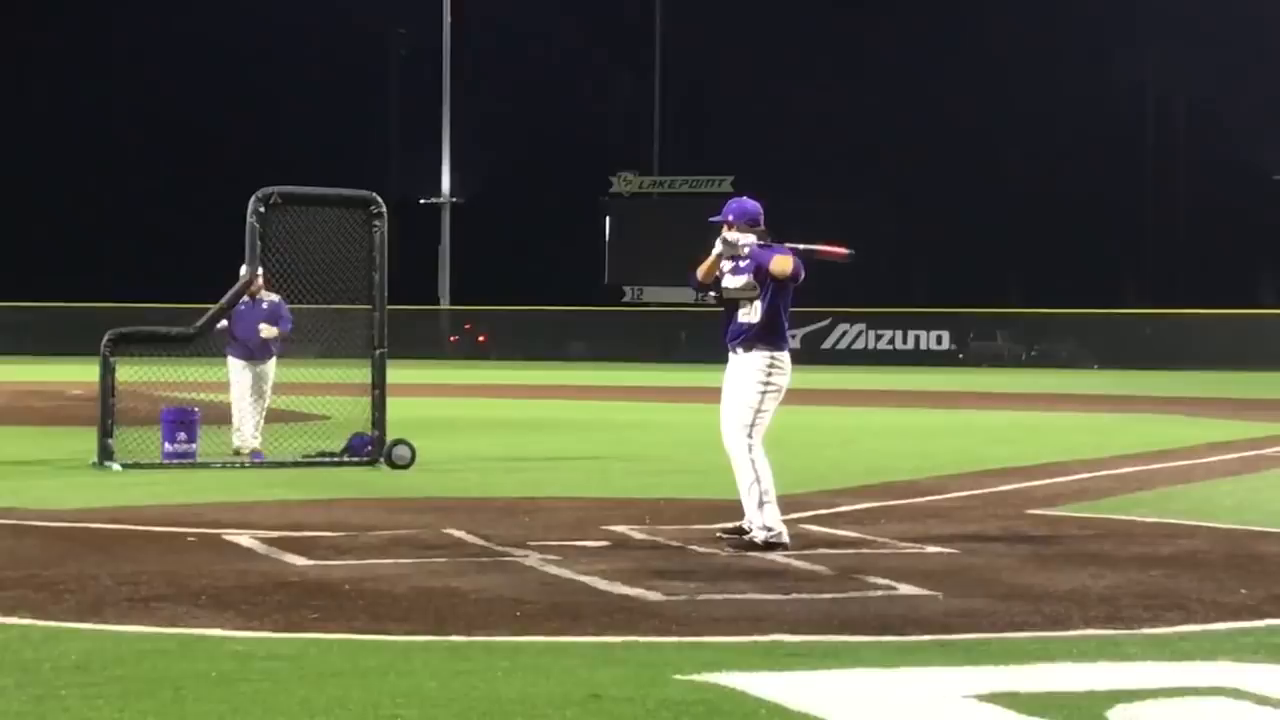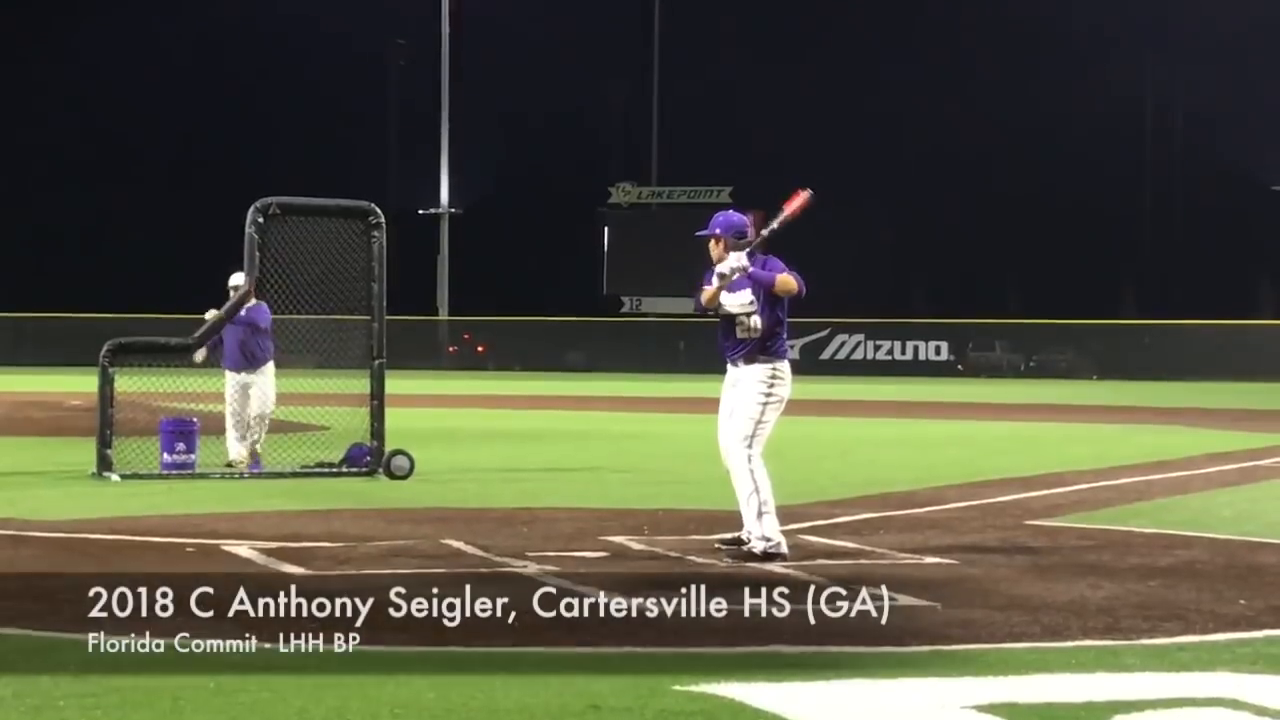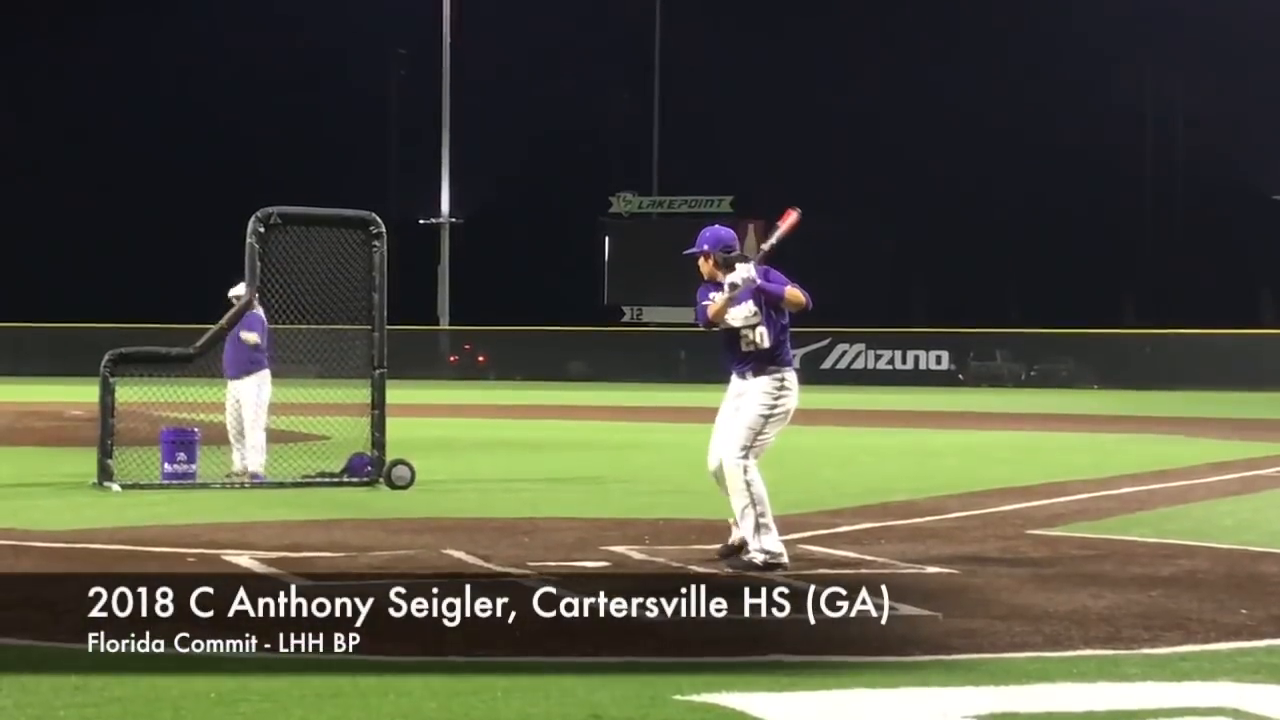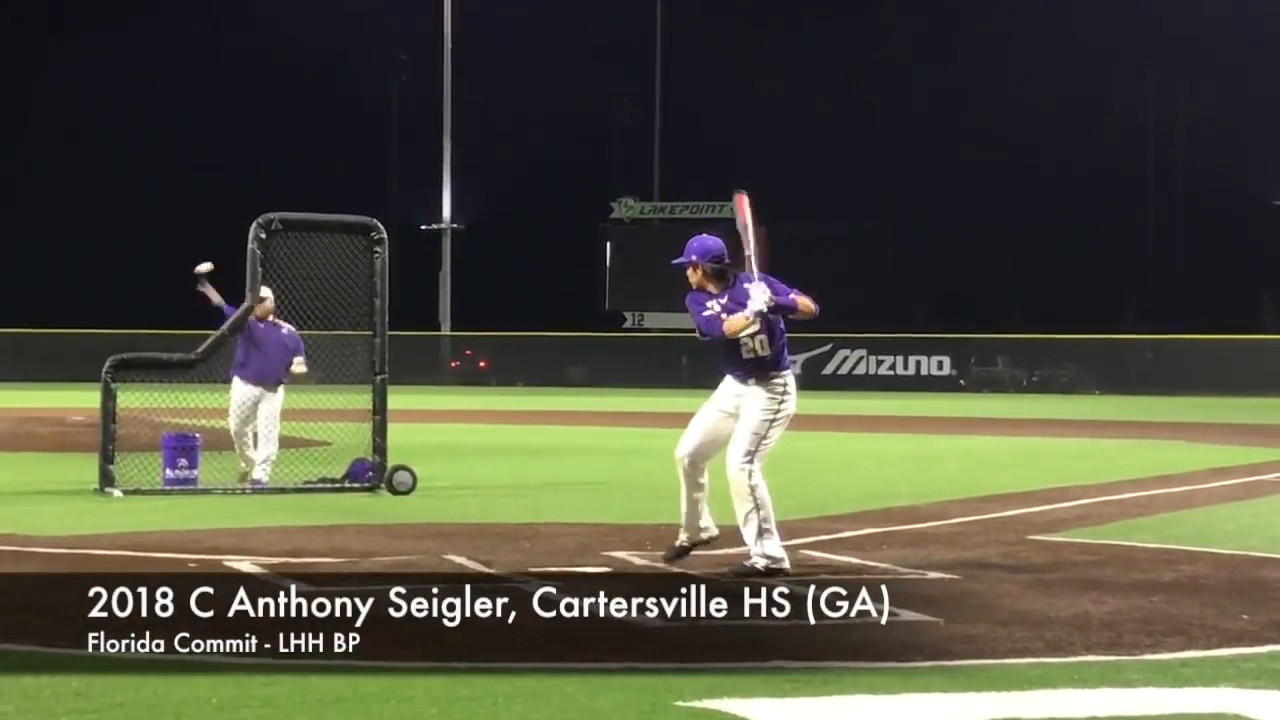
dt=0.4s
person 1, frame 1
left shoulder: (773, 255)
right shoulder: (728, 261)
left elbow: (791, 270)
right elbow: (701, 281)
left wrist: (752, 250)
right wrist: (721, 251)
left hip: (764, 362)
right hip: (738, 360)
left knee: (744, 440)
right knee: (733, 440)
left ankle: (770, 531)
right ankle: (755, 520)
person 1, frame 2
left shoulder: (764, 265)
right shoulder: (716, 274)
left elbow: (795, 288)
right elbow: (704, 303)
left wrist: (749, 272)
right wrist: (720, 281)
left hip: (765, 372)
right hip: (736, 372)
left knee: (743, 451)
right knee: (731, 451)
left ankle: (768, 542)
right ankle: (753, 531)
person 1, frame 3
left shoulder: (762, 274)
right shoulder: (709, 291)
left elbow: (802, 302)
right elbow: (708, 318)
left wrist: (758, 285)
right wrist: (730, 292)
left hip: (773, 383)
right hip: (740, 383)
left knee: (737, 459)
right knee: (718, 462)
left ankle: (768, 552)
right ankle: (747, 533)
person 1, frame 4
left shoulder: (755, 284)
right shoulder: (696, 300)
left elbow: (810, 308)
right elbow: (722, 329)
left wrist: (773, 302)
right wrist: (753, 312)
left hip: (772, 388)
right hip: (734, 386)
left knee: (741, 465)
right knee: (688, 453)
left ankle: (771, 557)
right ankle: (696, 530)
person 2, frame 1
left shoulder: (275, 301)
right shoulder: (234, 301)
left elbow: (287, 323)
right elbow: (220, 322)
left wrist: (276, 331)
right wrist: (222, 324)
left hip: (265, 361)
right hip: (238, 360)
left knee: (260, 403)
right knee: (240, 399)
left ankle: (254, 444)
right ankle: (242, 443)
person 2, frame 2
left shoulder: (259, 308)
left elbow: (254, 321)
right elbow: (220, 338)
right wrist: (205, 350)
left hip: (260, 370)
right hip: (233, 373)
left knee: (261, 411)
right knee: (235, 416)
left ankle: (253, 451)
right ankle: (238, 456)
person 2, frame 3
left shoulder: (252, 317)
right shoulder: (249, 314)
left elbow: (252, 331)
left wrist: (248, 336)
left hip: (254, 379)
right hip: (235, 381)
left knee: (253, 422)
right knee: (235, 426)
left ankle: (255, 470)
right ankle: (241, 468)
person 2, frame 4
left shoulder: (289, 331)
right shoulder: (249, 322)
left elbow: (297, 352)
right elbow: (232, 315)
left wrist: (298, 361)
right wrist: (217, 300)
left hip: (273, 390)
right hip: (244, 387)
left knee: (268, 433)
right knee: (238, 427)
left ankle: (260, 474)
right ankle: (249, 463)
